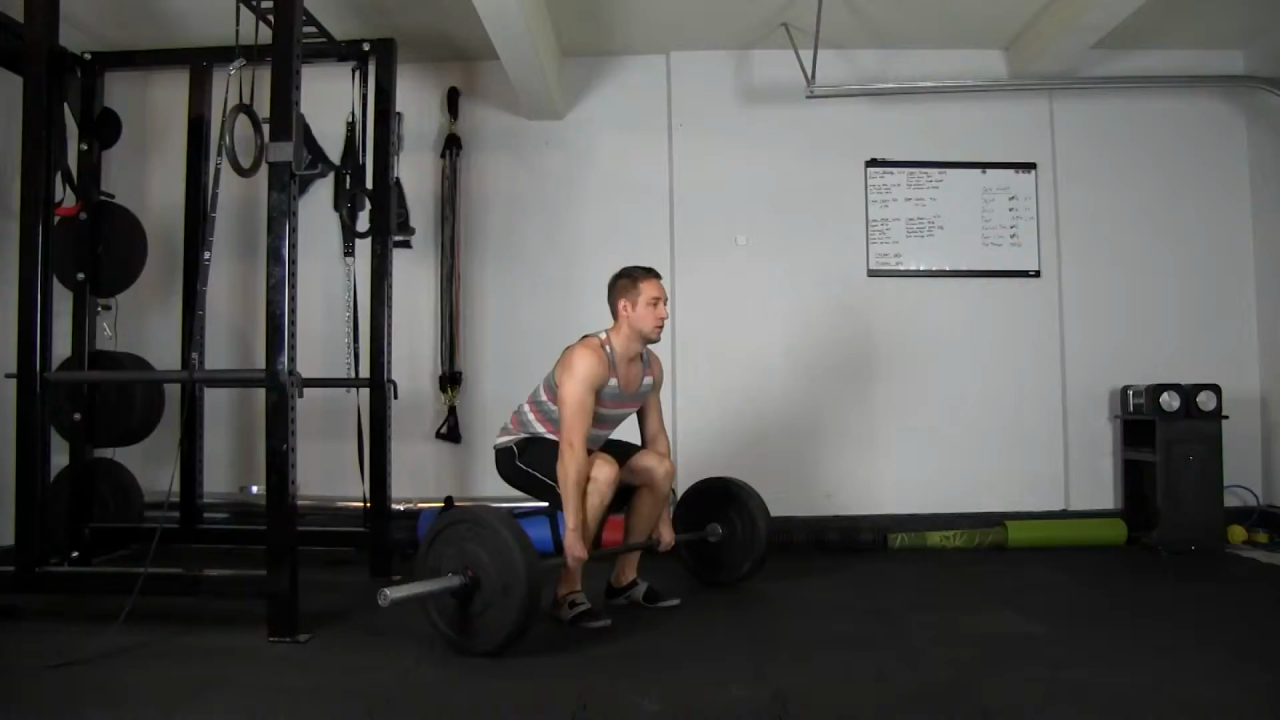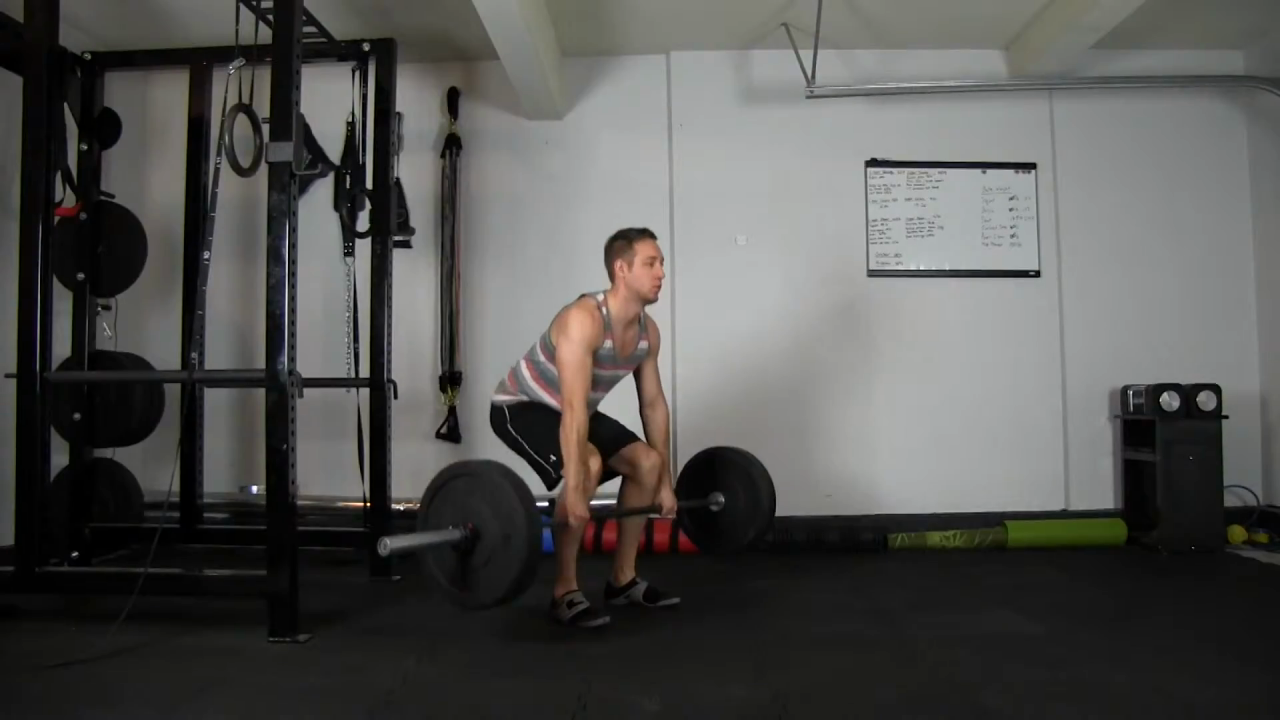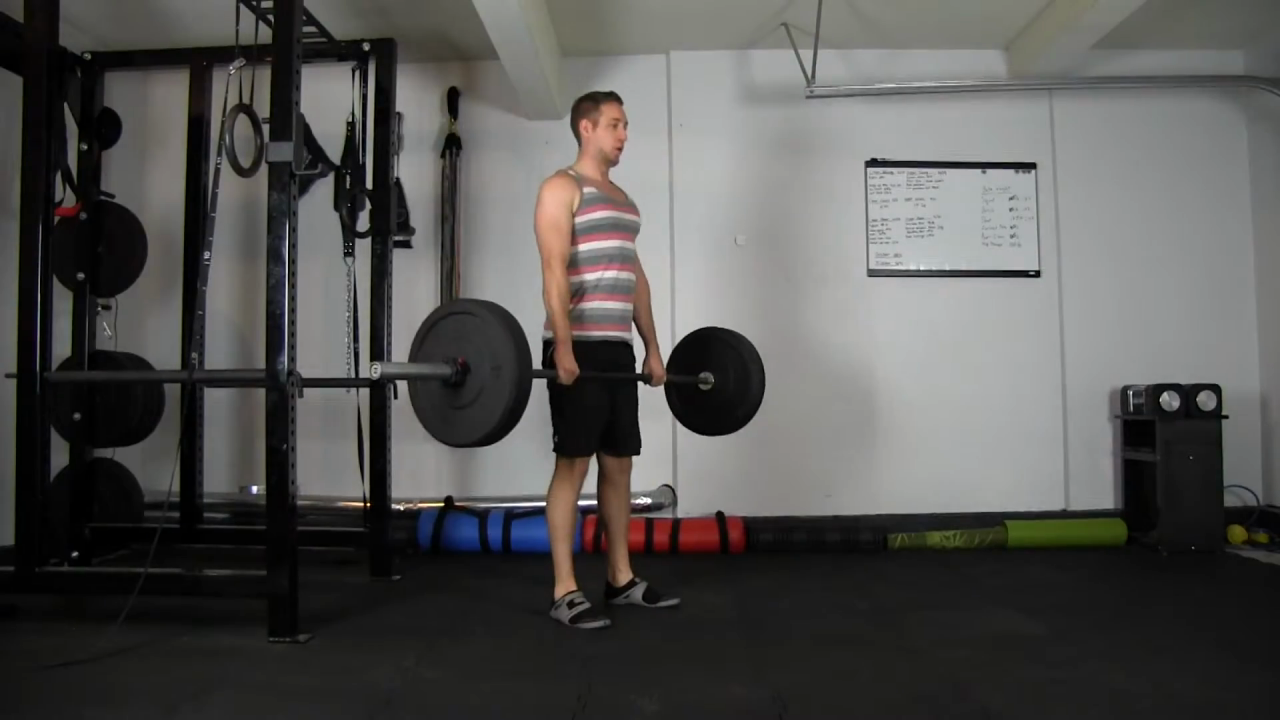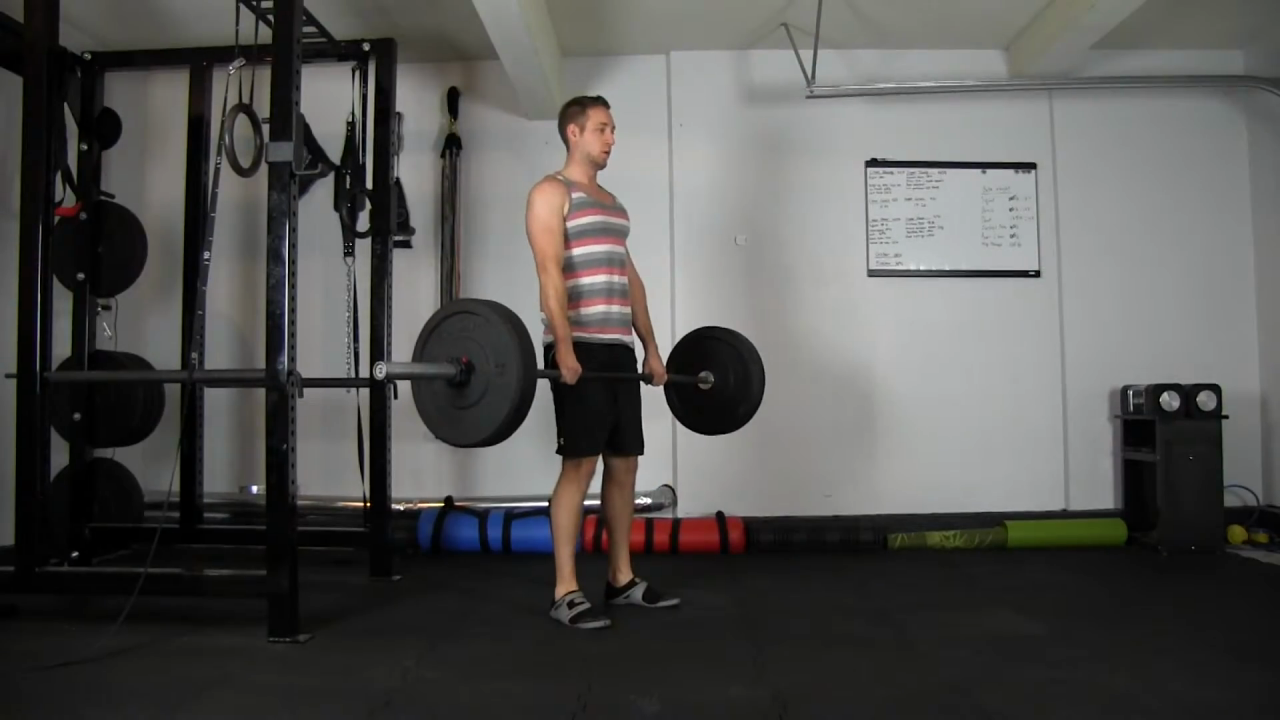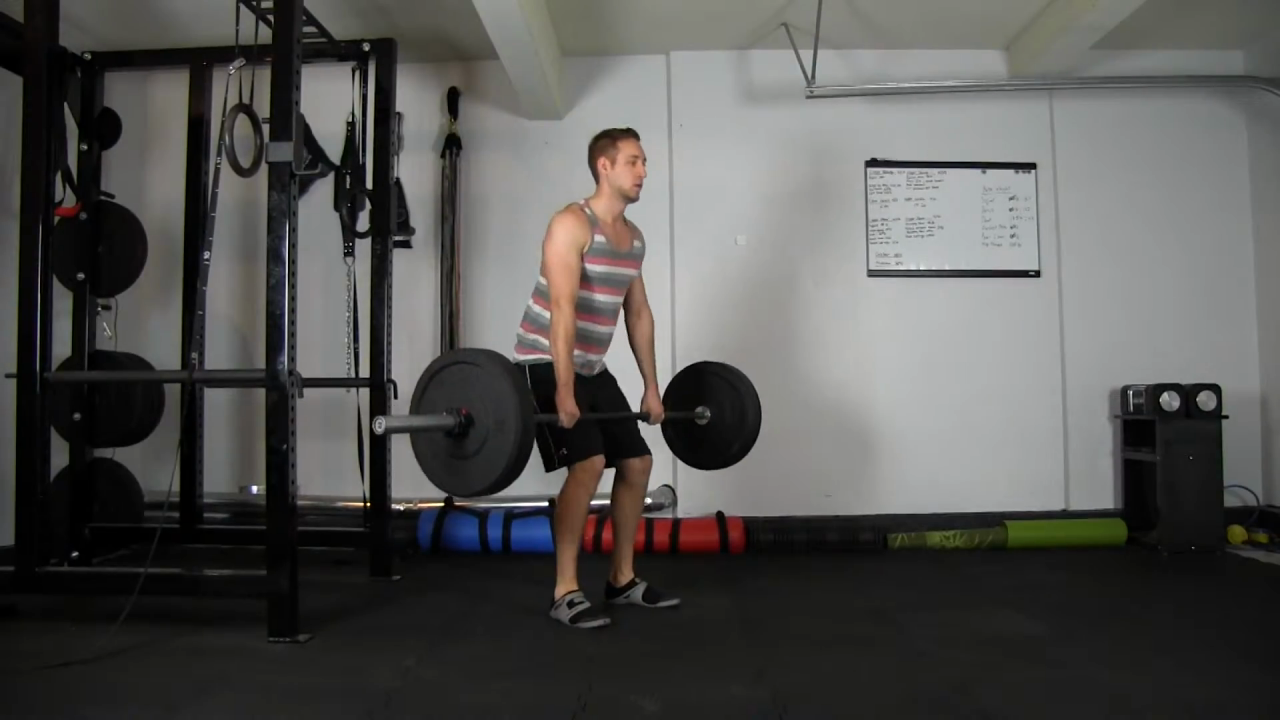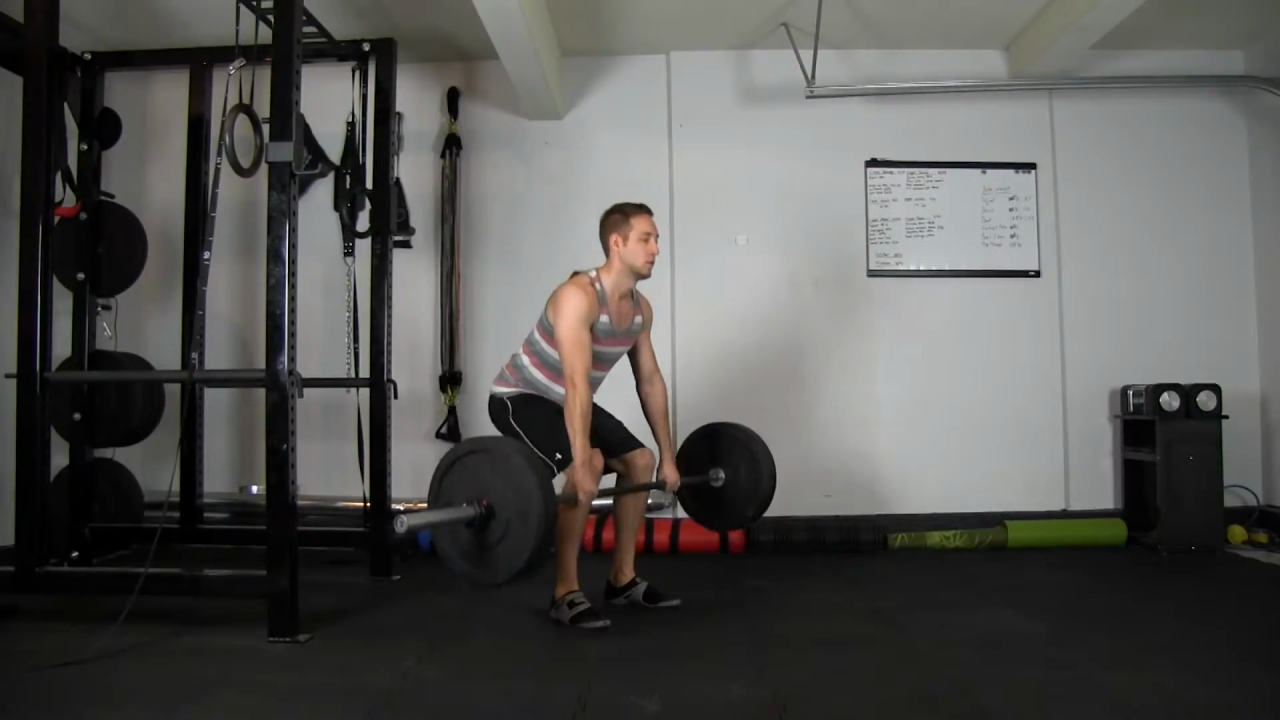
dt=0.7s
person 1, frame 1
left shoulder: (651, 366)
right shoulder: (588, 358)
left elbow: (656, 436)
right elbow: (571, 449)
left wrist: (664, 518)
right wrist: (573, 531)
left hip: (583, 446)
right hip: (525, 446)
left knee: (660, 469)
right knee: (603, 473)
left ankle: (624, 579)
right ankle: (568, 592)
person 1, frame 2
left shoulder: (648, 331)
right shoulder: (583, 320)
left elbow: (654, 404)
right elbow: (572, 411)
left wrist: (665, 483)
right wrist: (574, 492)
left hip: (574, 412)
right hip: (521, 407)
left knee: (646, 462)
right knee: (588, 465)
left ankle: (623, 579)
right ankle: (565, 591)
person 1, frame 3
left shoulder: (622, 198)
right shoulder: (562, 187)
right elbow: (555, 271)
left wrist: (652, 348)
right wrist: (563, 346)
left hip: (618, 348)
right hip: (578, 347)
left knee: (619, 464)
right knee: (573, 464)
left ankle: (621, 579)
right ankle: (564, 593)
person 1, frame 4
left shoulder: (610, 201)
right shoulder: (551, 193)
right elbow: (550, 275)
left wrist: (651, 347)
right wrist: (564, 347)
left hip: (619, 349)
right hip: (579, 349)
left knee: (624, 464)
right knee: (580, 465)
left ankle: (622, 579)
right ankle: (565, 592)
person 1, frame 5
left shoulder: (634, 236)
right shoulder: (572, 224)
left elbow: (639, 314)
right elbow: (562, 308)
left wrist: (651, 387)
right wrist: (563, 388)
left hip: (593, 368)
right hip: (545, 364)
left knee: (636, 463)
right knee: (588, 464)
left ankle: (623, 579)
right ankle: (565, 593)
person 1, frame 6
left shoulder: (640, 308)
right shoulder: (579, 296)
left elbow: (650, 380)
right elbow: (576, 384)
left wrist: (667, 457)
right wrist: (583, 464)
left hip: (564, 401)
right hip: (520, 397)
left knee: (639, 462)
right knee: (586, 467)
left ankle: (623, 579)
right ankle: (566, 593)
